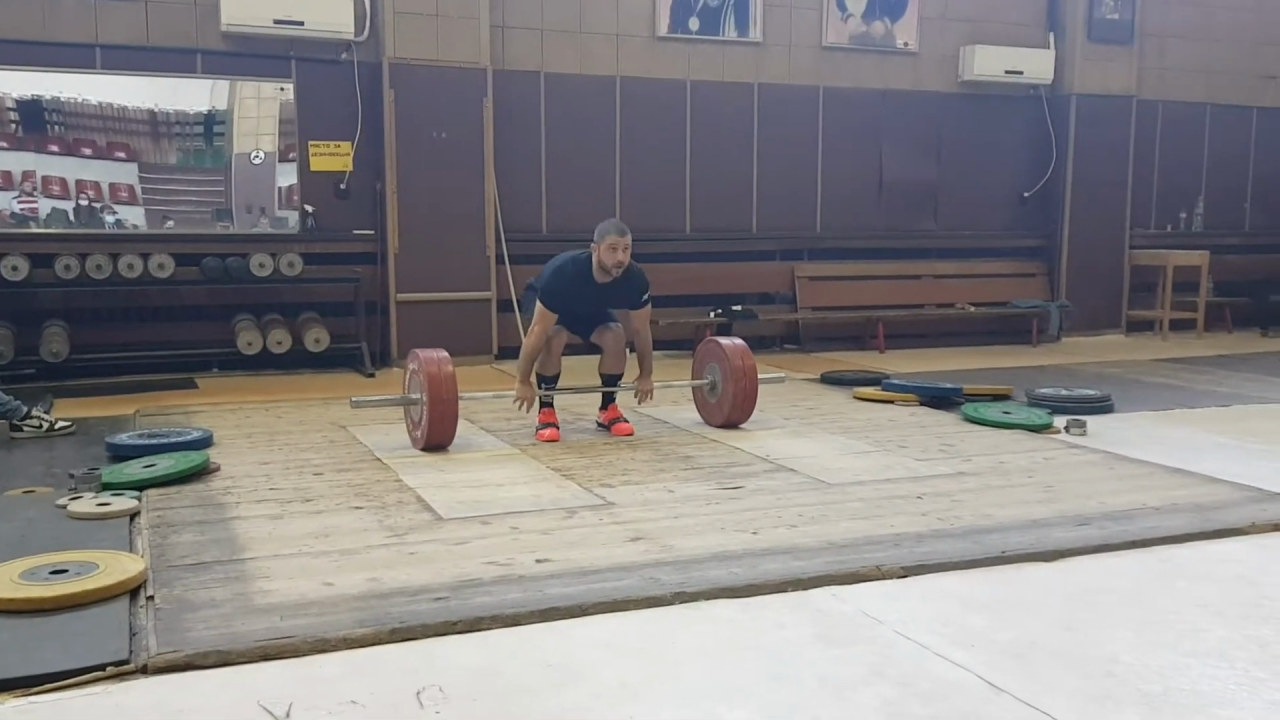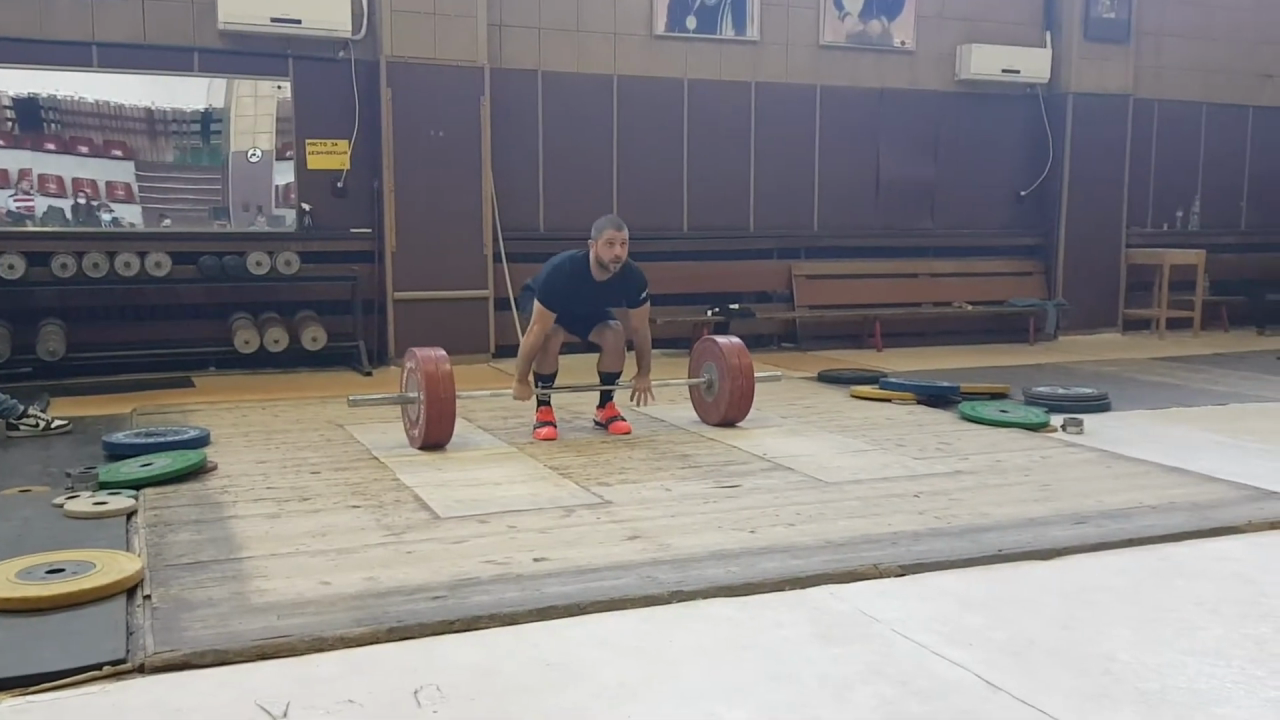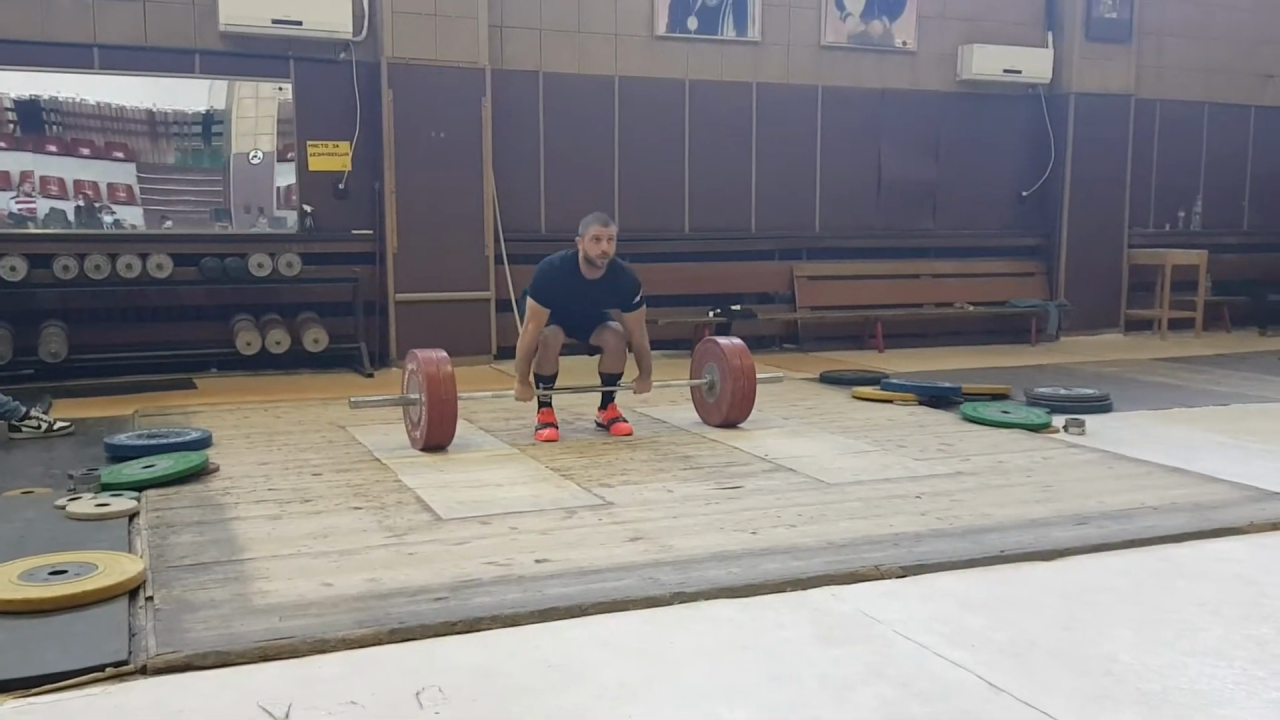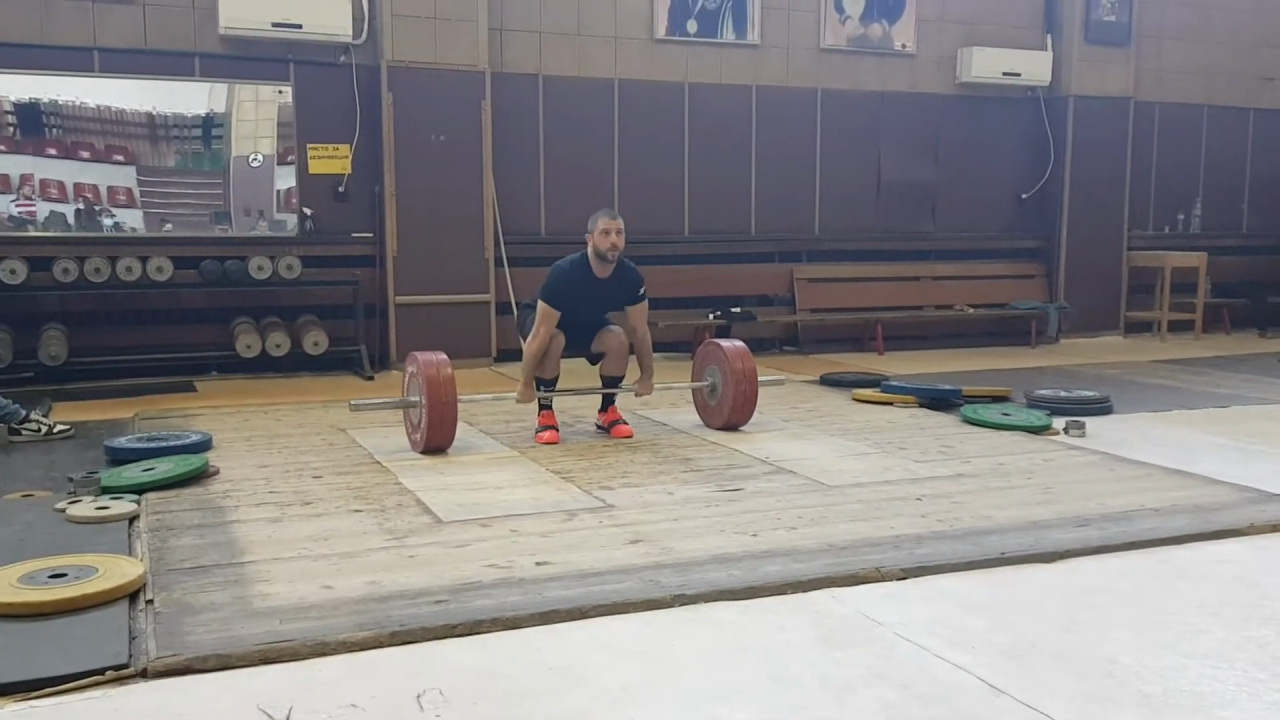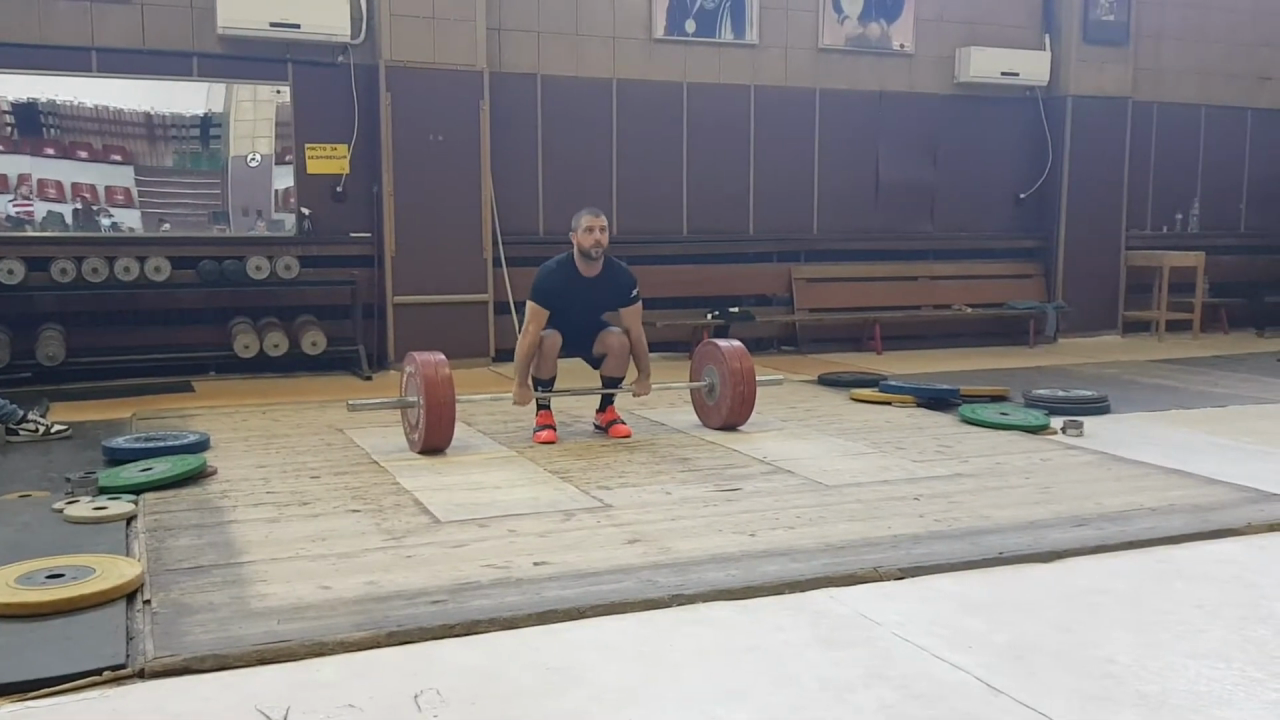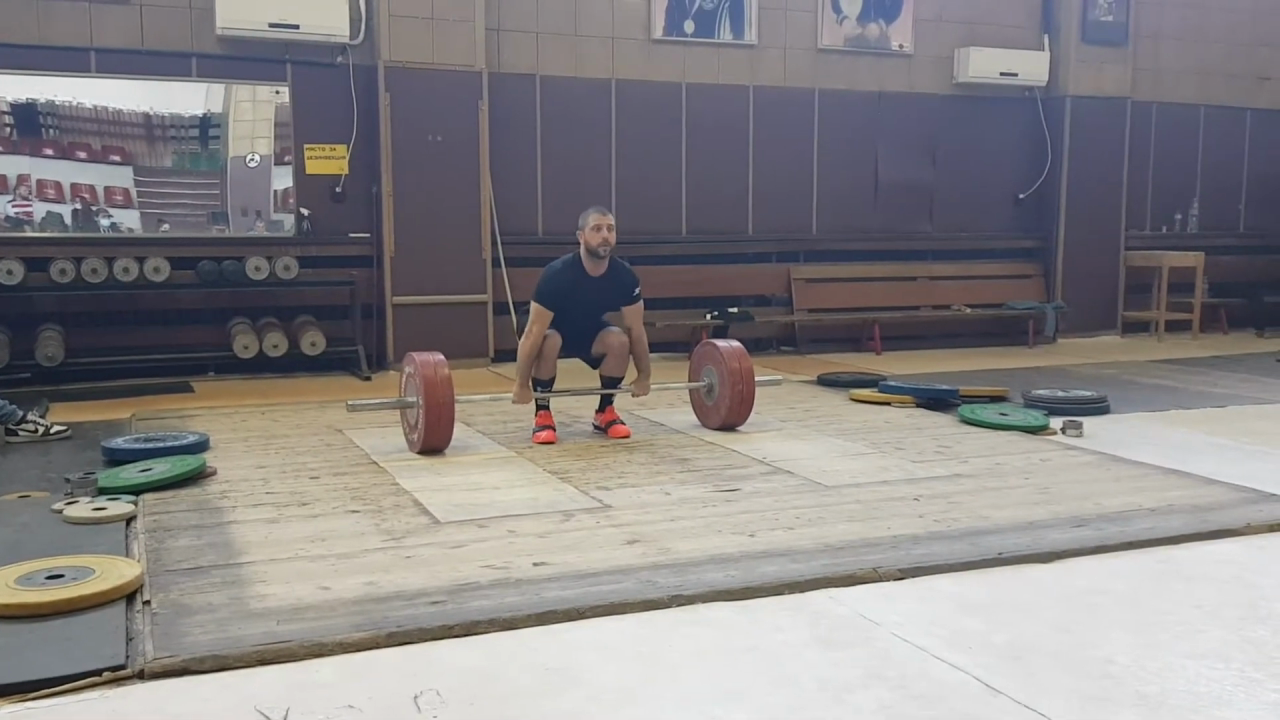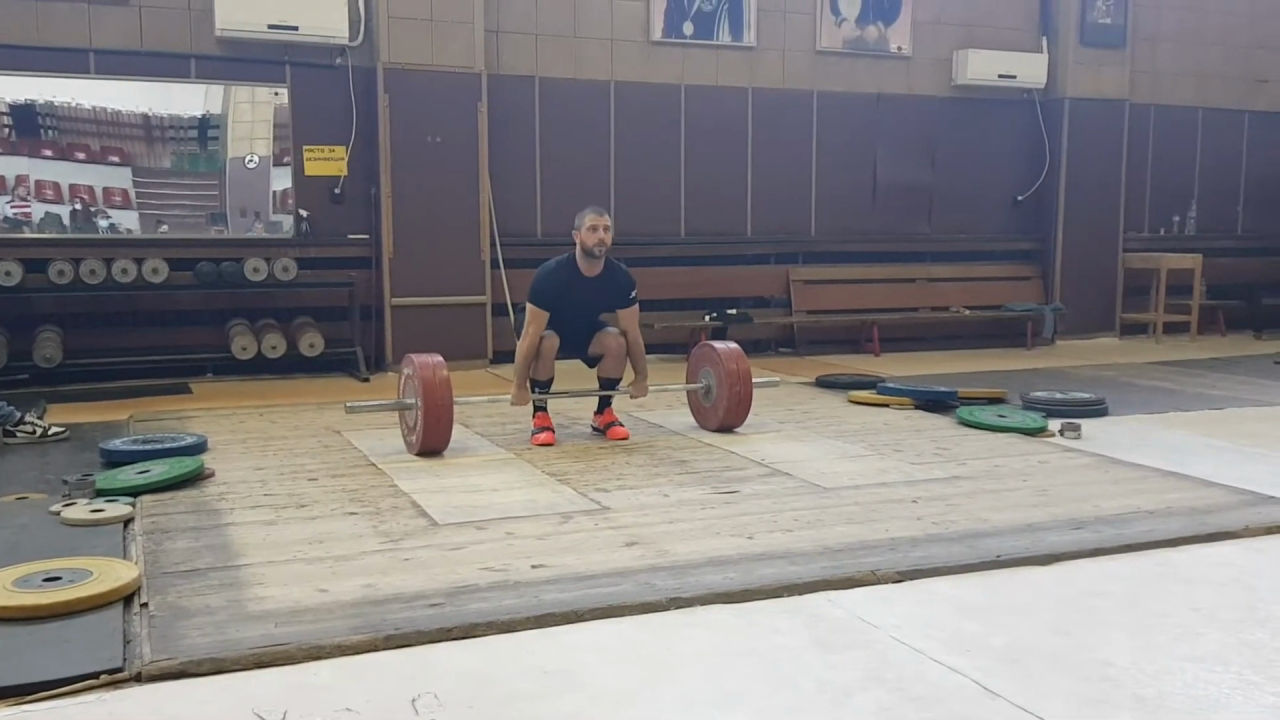
dt=0.3s
person 1, frame 1
left shoulder: (635, 279)
right shoulder: (564, 273)
left elbow: (641, 330)
right elbow: (538, 331)
left wrist: (646, 375)
right wrist: (523, 382)
left hip: (590, 307)
right hip: (541, 300)
left knee: (615, 337)
right knee: (554, 337)
left ankle: (608, 410)
right ankle: (546, 414)
person 1, frame 2
left shoulder: (633, 277)
right shoulder: (561, 272)
left elbow: (639, 329)
right elbow: (536, 331)
left wrist: (643, 374)
right wrist: (521, 380)
left hip: (588, 308)
right hip: (538, 300)
left knee: (615, 336)
right knee: (551, 336)
left ankle: (606, 408)
right ankle: (544, 411)
person 1, frame 3
left shoulder: (625, 278)
right shoulder: (553, 270)
left elbow: (636, 332)
right elbow: (530, 330)
left wrist: (645, 376)
right wrist: (522, 382)
left hip: (588, 312)
right hip: (543, 310)
left knee: (616, 337)
right knee: (550, 337)
left ankle: (607, 409)
right ankle: (545, 413)
person 1, frame 4
left shoulder: (631, 276)
right shoulder: (564, 273)
left elbow: (639, 329)
right elbow: (541, 332)
left wrist: (646, 376)
right wrist: (526, 384)
left hip: (588, 324)
right hip: (549, 323)
left knee: (618, 340)
right knee: (553, 341)
left ankle: (607, 412)
right ankle: (545, 416)
person 1, frame 5
left shoulder: (621, 276)
right shoulder: (552, 274)
left elbow: (634, 329)
right elbow: (531, 331)
left wrist: (644, 376)
right wrist: (521, 384)
left hip: (588, 329)
right hip: (551, 328)
left knee: (619, 342)
right knee: (548, 342)
left ankle: (606, 413)
right ankle: (543, 415)
person 1, frame 6
left shoulder: (625, 276)
right shoulder: (557, 274)
left elbow: (635, 329)
right elbow: (534, 331)
left wrist: (643, 376)
right wrist: (521, 385)
left hip: (588, 329)
right hip: (551, 328)
left knee: (619, 341)
right knee: (549, 342)
left ankle: (605, 413)
right ankle: (542, 416)
person 1, frame 7
left shoulder: (620, 277)
right shoulder: (551, 275)
left elbow: (631, 331)
right elbow: (531, 333)
left wrist: (641, 378)
right wrist: (519, 386)
left hip: (585, 328)
right hip: (546, 328)
left knee: (615, 342)
right knee: (547, 343)
left ankle: (604, 414)
right ankle: (541, 417)
